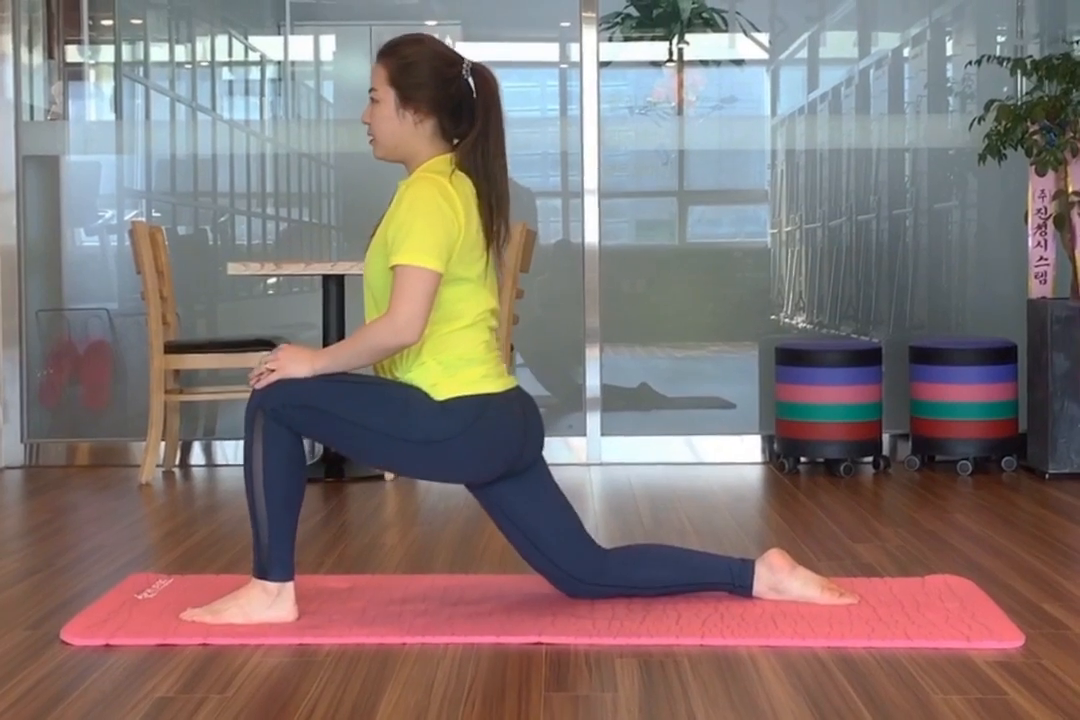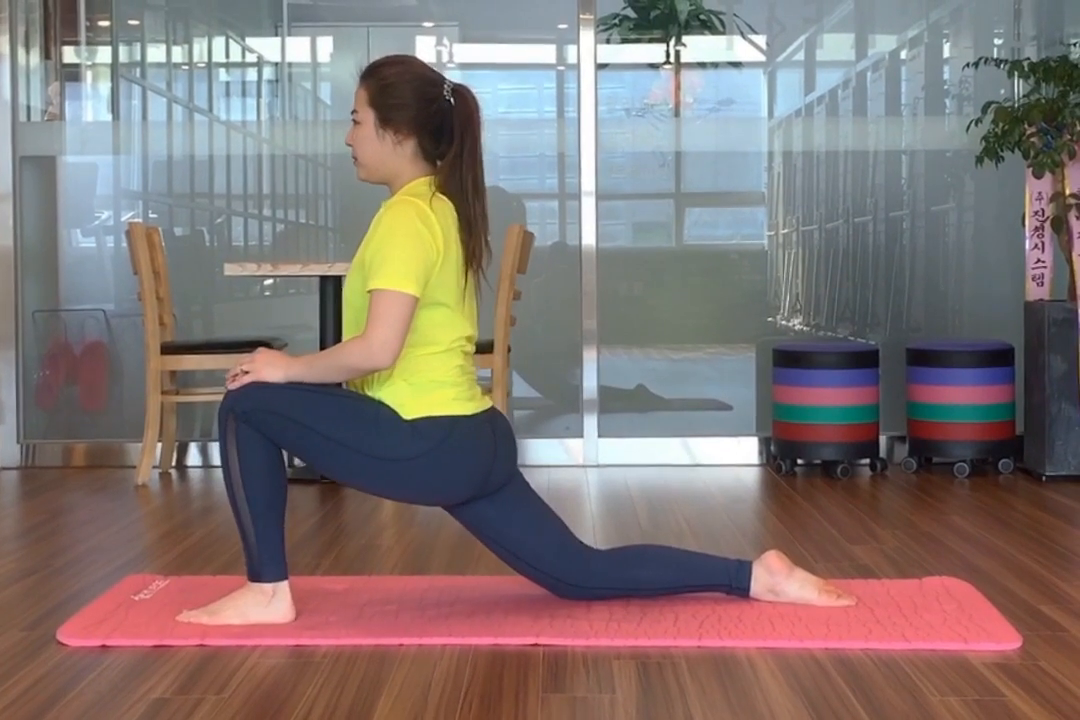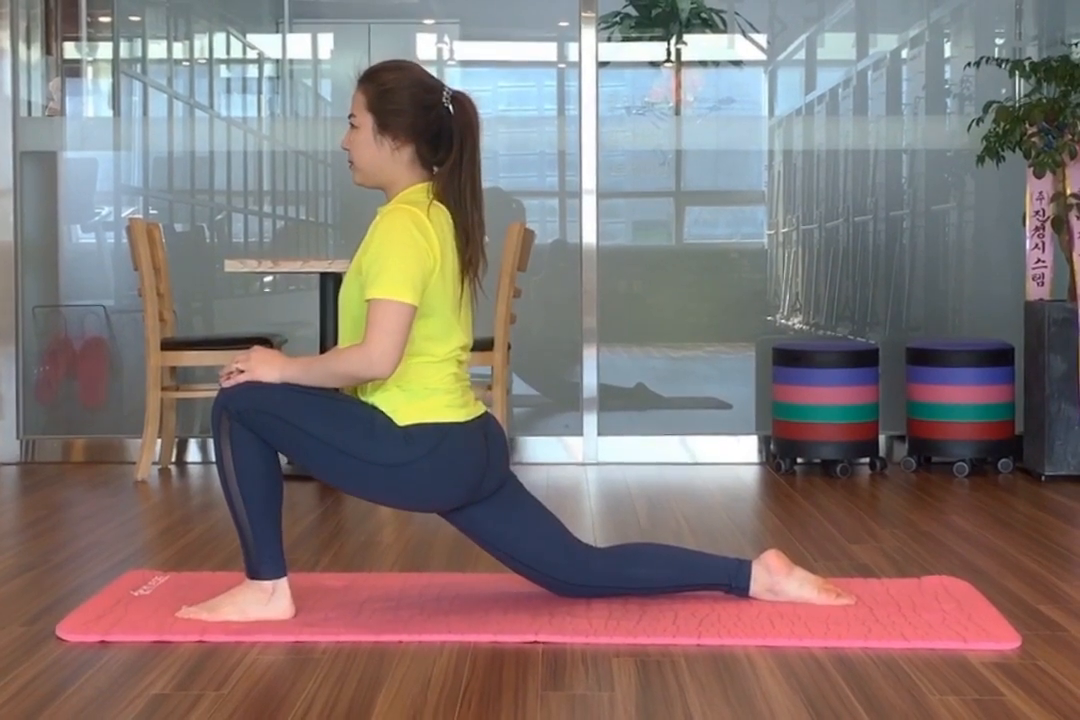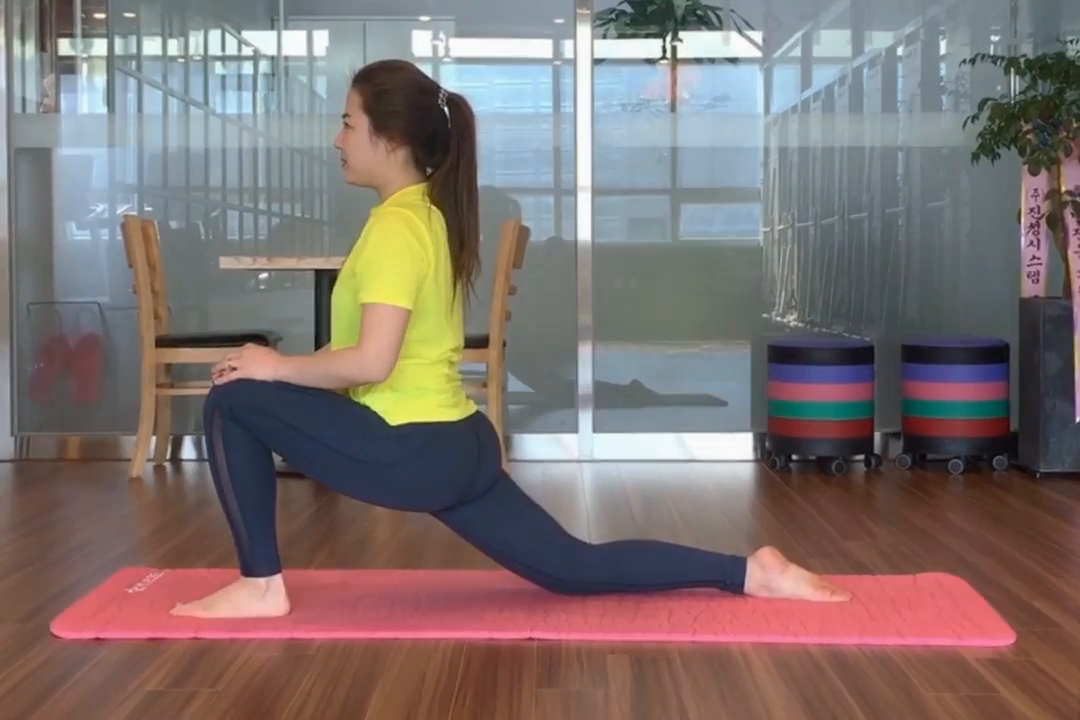
dt=0.5s
person 1, frame 1
left shoulder: (426, 193)
right shoulder: (460, 184)
left elbow: (403, 327)
left wrist: (315, 361)
right wrist: (330, 362)
left hip: (456, 423)
right hip: (499, 420)
left knee: (275, 398)
right knee: (587, 573)
left ankle: (272, 591)
right ankle: (756, 575)
person 1, frame 2
left shoulder: (406, 215)
right shoulder: (441, 207)
left elbow: (378, 350)
left wrist: (288, 367)
right wrist: (303, 371)
left hip: (428, 444)
right hip: (471, 438)
left knee: (247, 404)
right knee: (580, 574)
left ankle: (267, 593)
right ankle: (755, 576)
person 1, frame 3
left shoulder: (402, 224)
right shoulder: (438, 214)
left elbow: (378, 360)
left wrist: (284, 368)
right wrist: (299, 370)
left hip: (421, 452)
right hip: (463, 446)
left knee: (241, 404)
right knee: (579, 572)
left ankle: (266, 590)
right ankle: (753, 575)
person 1, frame 4
left shoulder: (395, 226)
right shoulder: (429, 213)
left elbow: (371, 364)
left wrist: (278, 367)
right wrist: (294, 367)
left hip: (413, 452)
right hip: (454, 446)
left knee: (234, 404)
right knee: (575, 569)
left ankle: (260, 588)
right ankle: (749, 572)
